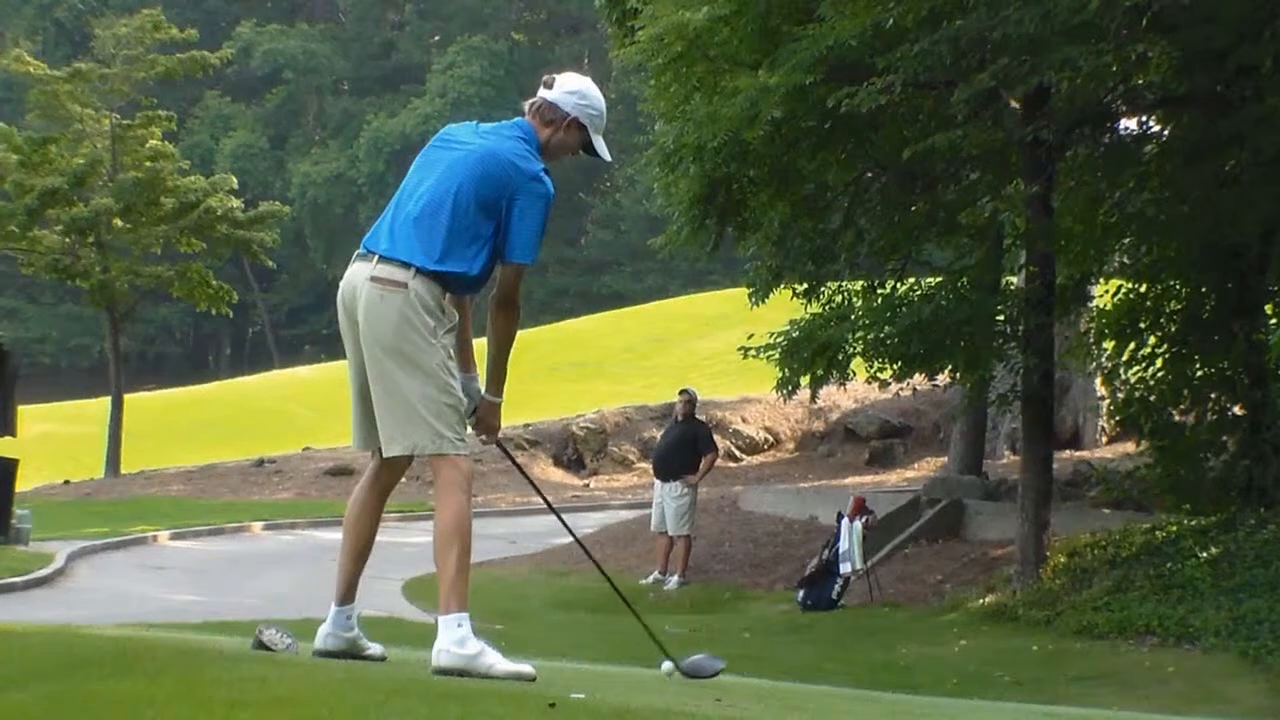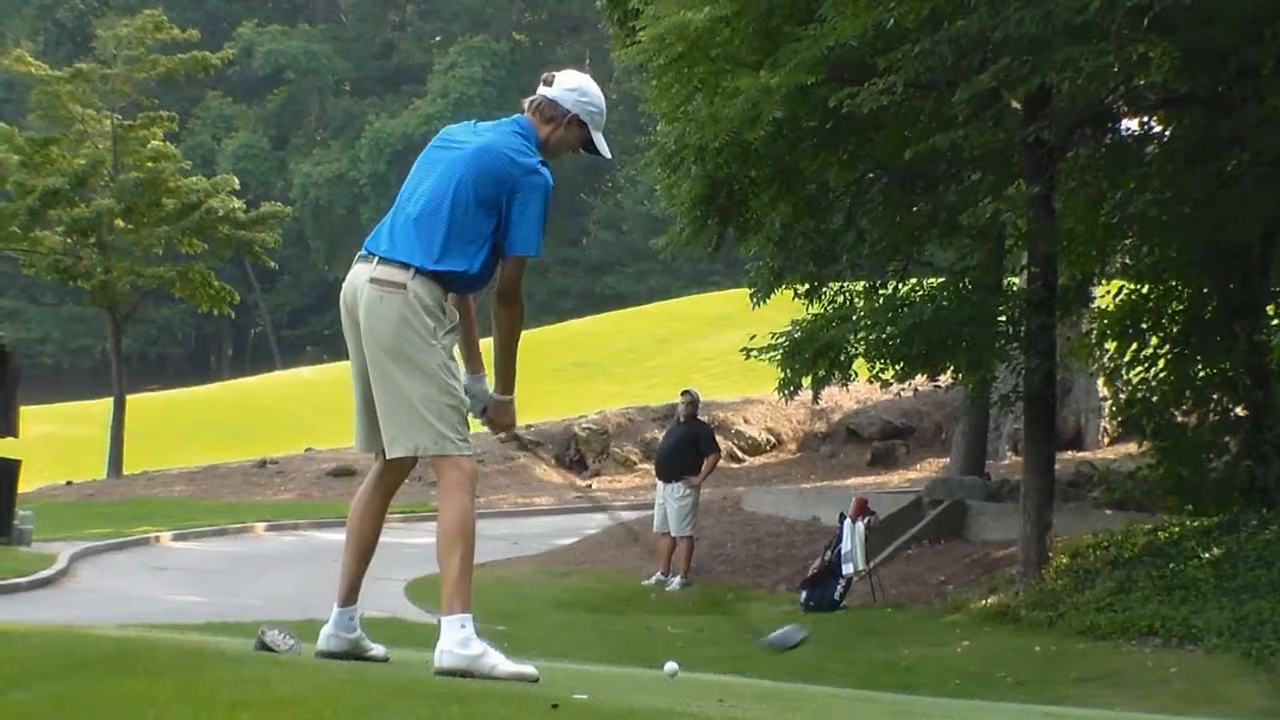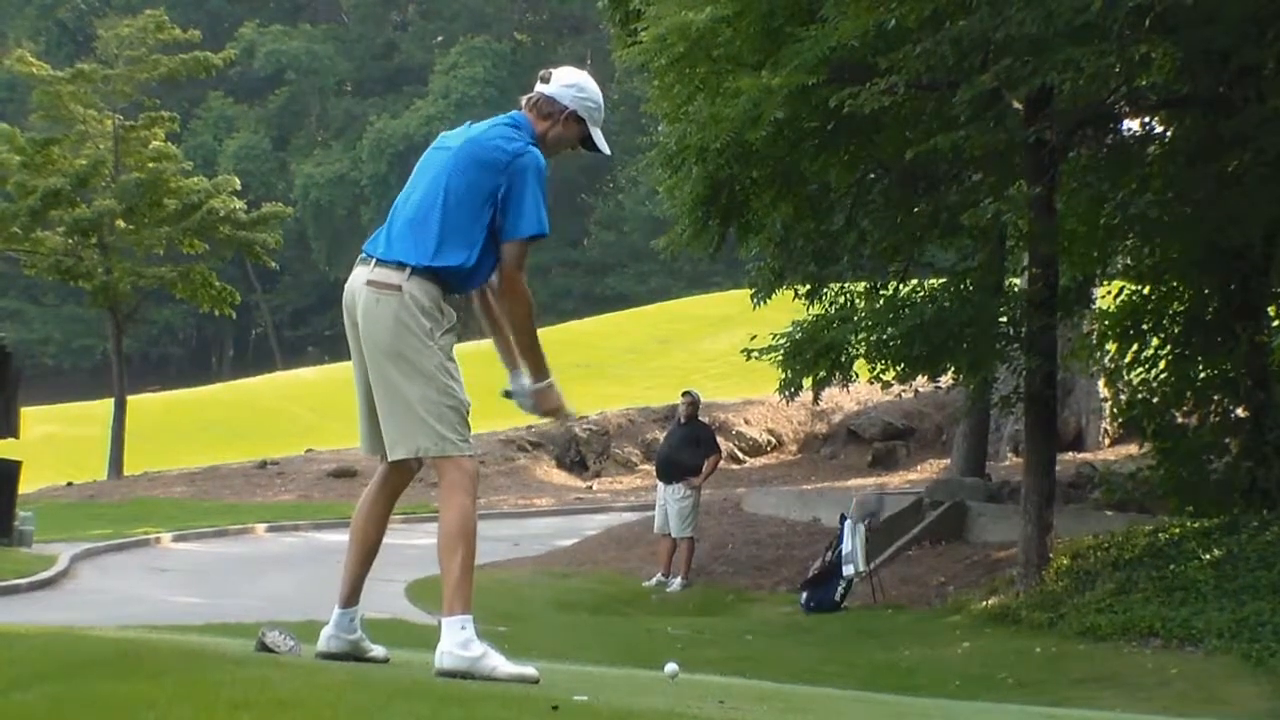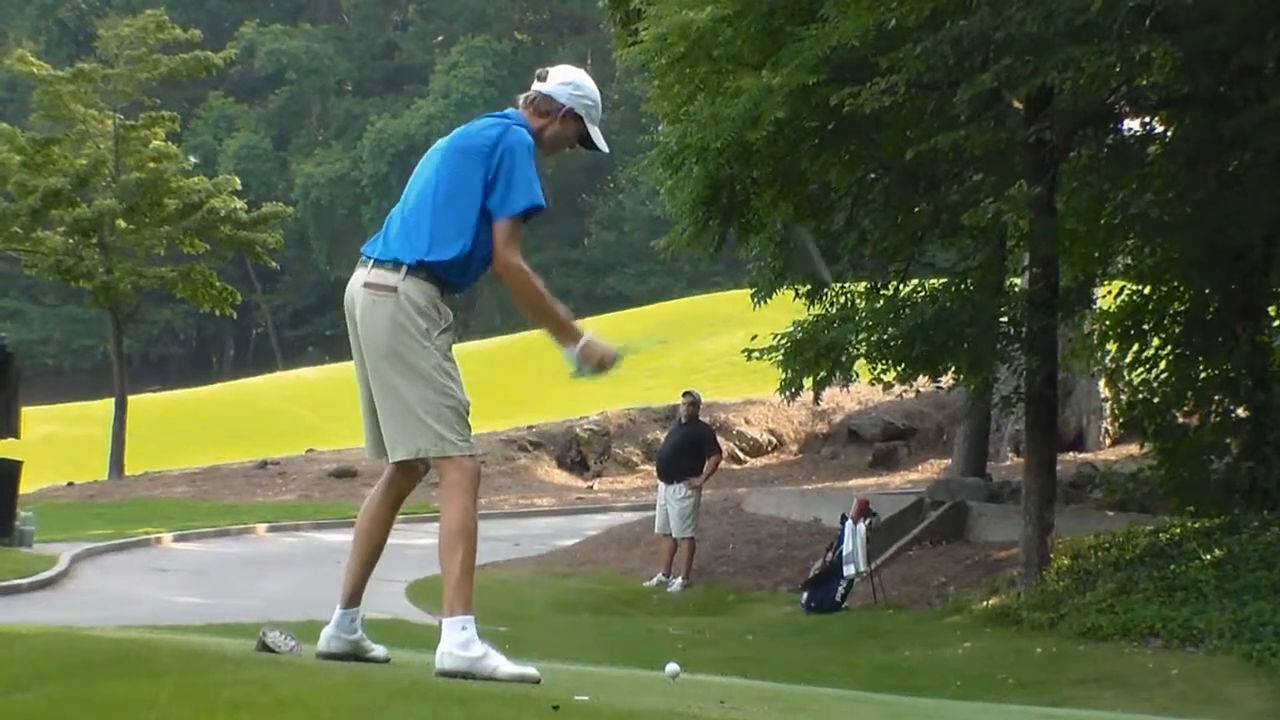
dt=1s
person 1, frame 1
left shoulder: (457, 134)
right shoulder: (532, 179)
right elbow: (505, 298)
left wrist: (464, 370)
right wrist: (492, 395)
left hip: (361, 282)
right hip: (406, 300)
left knee: (387, 462)
right knee: (453, 466)
left ankle: (339, 622)
right ankle: (455, 636)
person 1, frame 2
left shoulder: (459, 134)
right shoulder: (530, 173)
right elbow: (507, 294)
left wrist: (473, 371)
right wrist: (503, 393)
left hip: (364, 285)
right hip: (406, 300)
left knee: (390, 463)
right knee: (455, 468)
left ankle: (341, 622)
right ankle: (458, 637)
person 1, frame 3
left shoulder: (466, 136)
right shoulder: (523, 158)
right elbow: (511, 281)
left wrist: (513, 369)
right wrist: (539, 380)
left hip: (367, 287)
right hip: (406, 300)
left knee: (396, 466)
right knee: (457, 469)
left ankle: (342, 625)
right ankle: (458, 639)
person 1, frame 4
left shoulder: (478, 137)
right shoulder: (511, 140)
left elbow: (503, 260)
right elbow: (508, 262)
left wrist: (568, 334)
right wrist: (577, 339)
left hip: (376, 292)
right hip: (404, 299)
left knee: (404, 468)
right knee: (458, 467)
left ankle: (343, 625)
right ankle: (459, 640)
person 2, frame 1
left shoulder: (698, 427)
right shoulder: (672, 424)
left elbow: (712, 454)
left wrist: (697, 477)
right wrist: (657, 477)
left hip: (680, 487)
right hip: (661, 484)
left knee: (680, 533)
right knee: (662, 531)
left ankle: (680, 575)
right ankle: (661, 572)
person 2, frame 2
left shoulder: (700, 428)
right shoulder: (675, 425)
left elbow: (714, 455)
left wrist: (699, 479)
right wrist: (660, 478)
left hip: (682, 488)
right hip: (663, 485)
left knee: (683, 533)
right knee: (663, 531)
left ankle: (682, 576)
right ankle: (663, 573)
person 2, frame 3
left shoulder: (701, 430)
right shoulder: (675, 426)
left elbow: (715, 456)
left wrist: (700, 479)
right wrist: (660, 479)
left hip: (683, 489)
right hip: (664, 486)
left knee: (683, 534)
right knee: (665, 532)
left ankle: (683, 577)
right ankle: (664, 574)
person 2, frame 4
left shoulder: (702, 430)
right shoulder: (677, 426)
left elbow: (716, 456)
left wrist: (701, 479)
right wrist: (661, 479)
left hip: (683, 489)
right hip: (665, 486)
left knee: (684, 534)
right knee: (666, 532)
left ankle: (684, 578)
right ankle: (665, 574)
